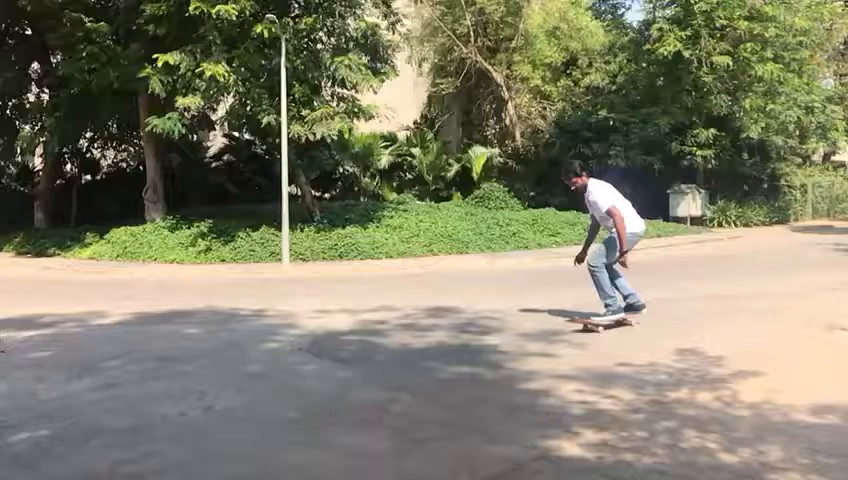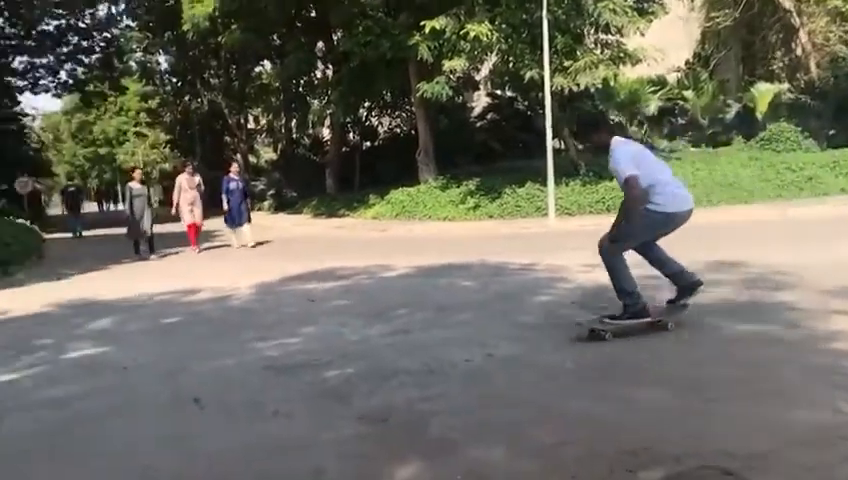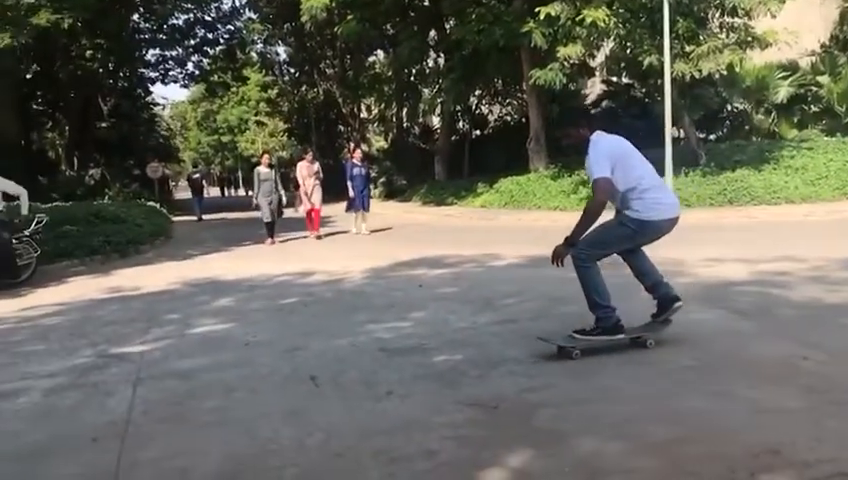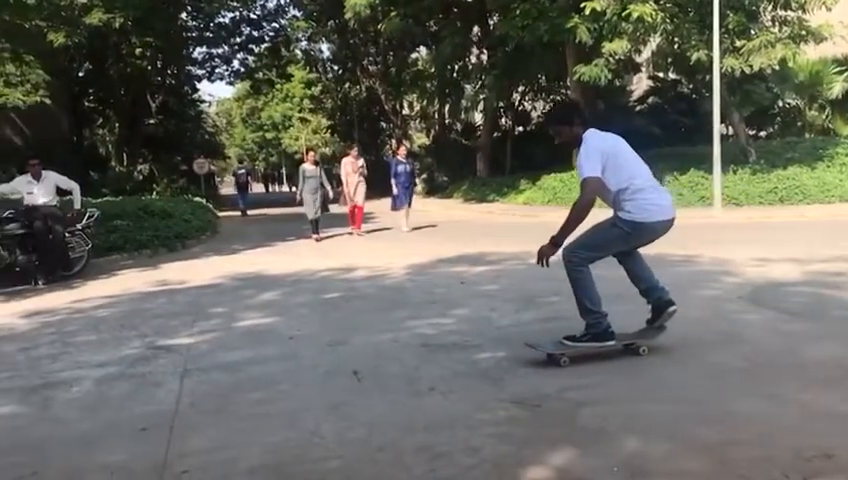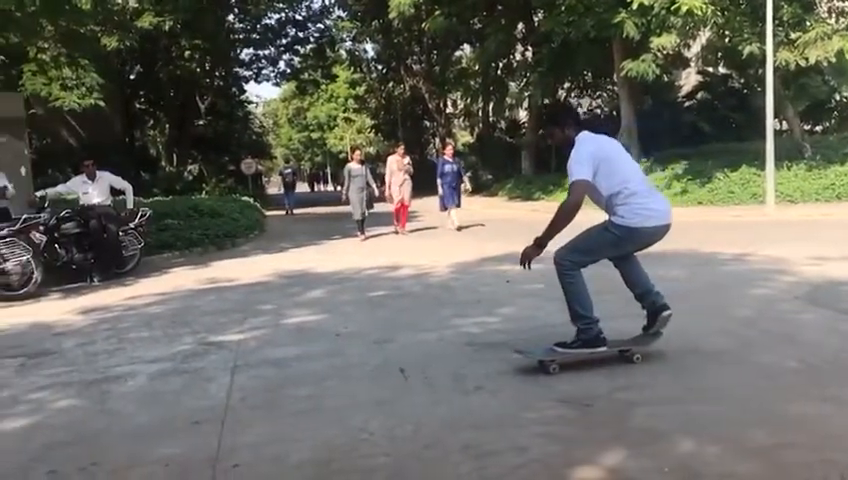
dt=1s
person 1, frame 1
left shoulder: (597, 192)
right shoulder: (589, 193)
left elbow: (618, 218)
right elbow: (595, 224)
left wrist: (624, 251)
right wrist: (584, 250)
left hip: (630, 229)
right hip: (630, 229)
left knee: (595, 263)
right knee: (604, 264)
left ankle: (613, 308)
right ankle: (634, 302)
person 1, frame 2
left shoulder: (618, 154)
right shoulder: (625, 147)
left elbow: (635, 195)
right elbow: (633, 194)
left wrist: (614, 237)
right wrist: (614, 232)
left hip: (666, 208)
right hip: (682, 204)
left knee: (609, 248)
right knee: (640, 240)
left ankle: (634, 307)
right ankle: (686, 282)
person 1, frame 3
left shoulder: (597, 151)
right shoulder: (611, 141)
left elbow: (599, 199)
left wrist: (569, 242)
right wrist: (616, 230)
left hip: (647, 215)
right hip: (669, 210)
left knee: (582, 254)
right knee: (625, 243)
left ankle: (608, 323)
right ankle: (665, 296)
person 1, frame 4
left shoulder: (589, 148)
right shoulder: (607, 139)
left elbow: (587, 198)
left wrist: (555, 242)
right wrist: (615, 229)
left hip: (641, 216)
right hip: (664, 212)
left knee: (574, 256)
right knee: (621, 247)
left ankle: (598, 329)
right ankle: (660, 301)
person 1, frame 5
left shoulder: (582, 150)
right shoulder: (603, 141)
left elbow: (574, 201)
left wrist: (539, 244)
left hip: (635, 221)
right hip: (661, 217)
left knee: (565, 260)
right knee: (618, 250)
left ankle: (589, 335)
right ankle: (655, 305)
